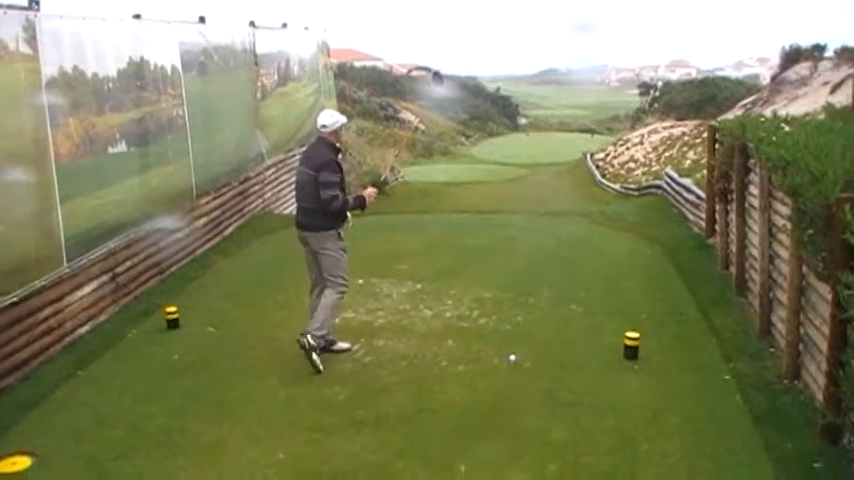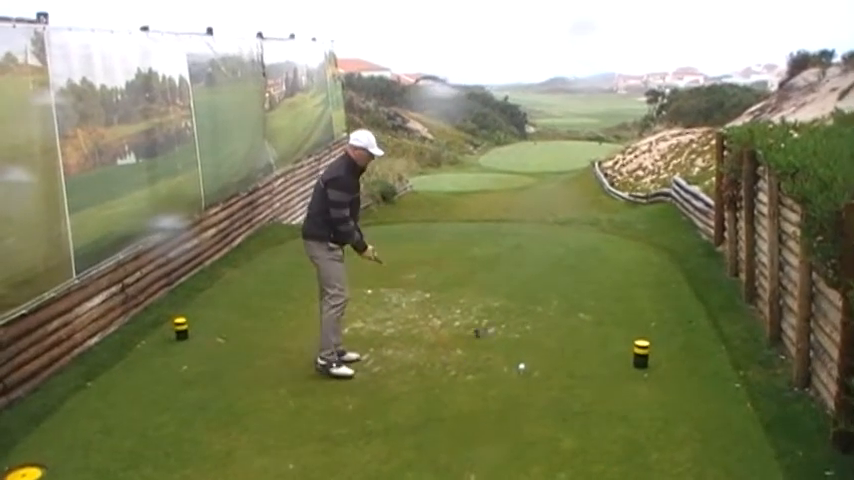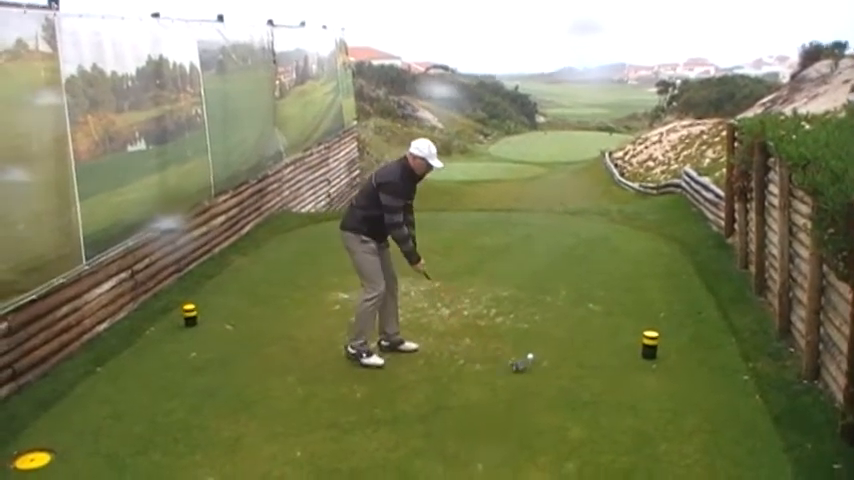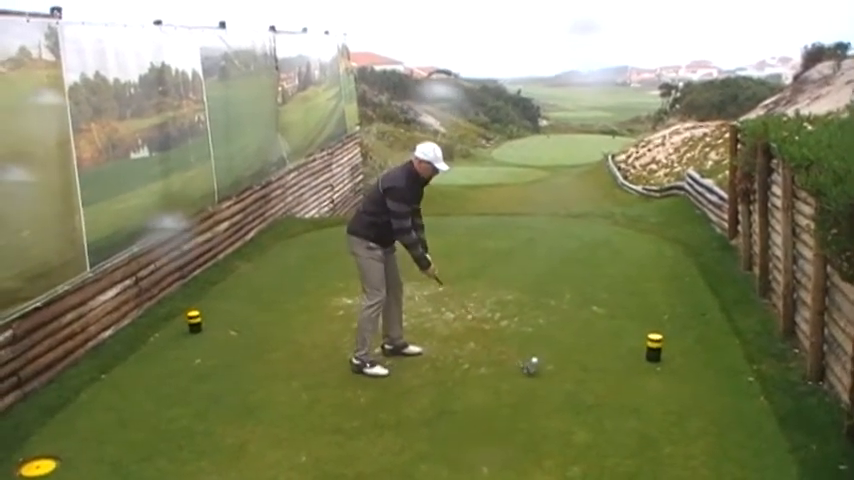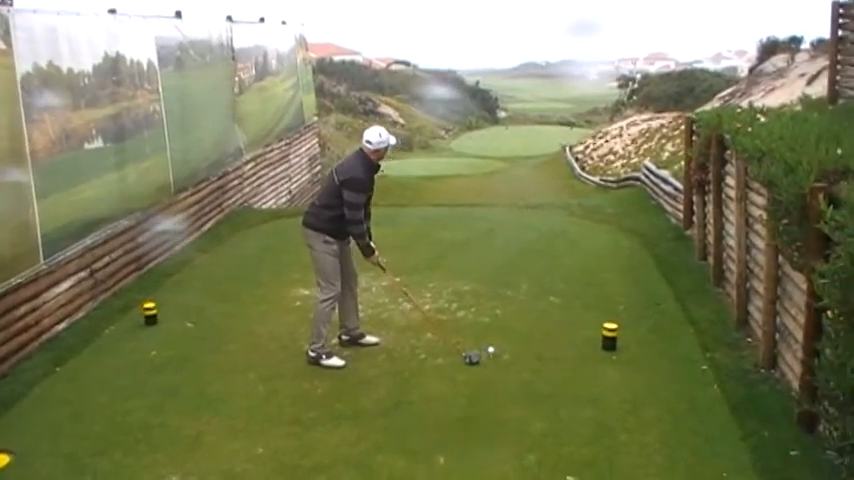
dt=1s
person 1, frame 1
left shoulder: (309, 154)
right shoulder: (328, 160)
right elbow: (332, 201)
left wrist: (353, 199)
right wrist: (361, 199)
left hip: (305, 228)
right hip: (324, 231)
left knee: (319, 285)
right knee: (337, 285)
left ankle: (321, 338)
right ankle: (313, 336)
person 1, frame 2
left shoulder: (347, 171)
right shoulder: (341, 176)
left elbow: (349, 212)
right elbow: (341, 220)
left wrist: (360, 241)
right wrist: (360, 246)
left hip: (326, 239)
right hip: (322, 241)
left knee: (330, 296)
right knee: (337, 296)
left ankle: (332, 349)
right ankle: (326, 358)
person 1, frame 3
left shoulder: (407, 176)
right shoulder: (393, 179)
left elbow: (406, 215)
right elbow: (394, 223)
left wrist: (413, 249)
right wrist: (413, 257)
left hip: (375, 234)
right hip: (358, 234)
left knee: (390, 284)
right knee: (375, 288)
left ankle: (390, 338)
right ankle: (356, 346)
person 1, frame 4
left shoulder: (414, 181)
right shoulder: (399, 184)
left elbow: (414, 220)
right elbow: (403, 229)
left wrist: (425, 253)
right wrist: (423, 263)
left hip: (382, 240)
right hip: (365, 240)
left knee: (394, 289)
right knee: (375, 297)
left ankle: (393, 342)
right ankle: (361, 358)
person 1, frame 5
left shoulder: (362, 166)
right shoulder: (356, 174)
left elbow: (361, 210)
right elbow: (354, 218)
left wrist: (369, 241)
right wrist: (368, 251)
left hip: (336, 231)
right hip: (322, 233)
left knee: (349, 281)
right knee: (330, 290)
left ankle: (350, 332)
right ankle: (316, 350)
